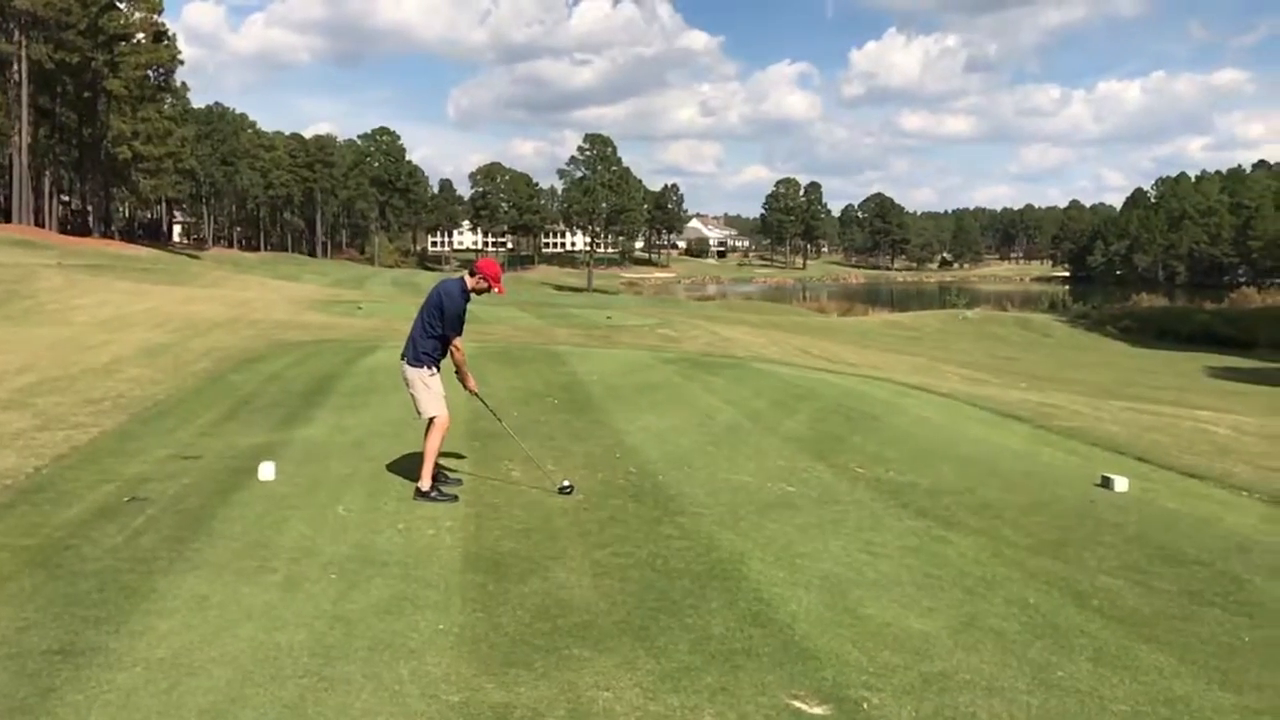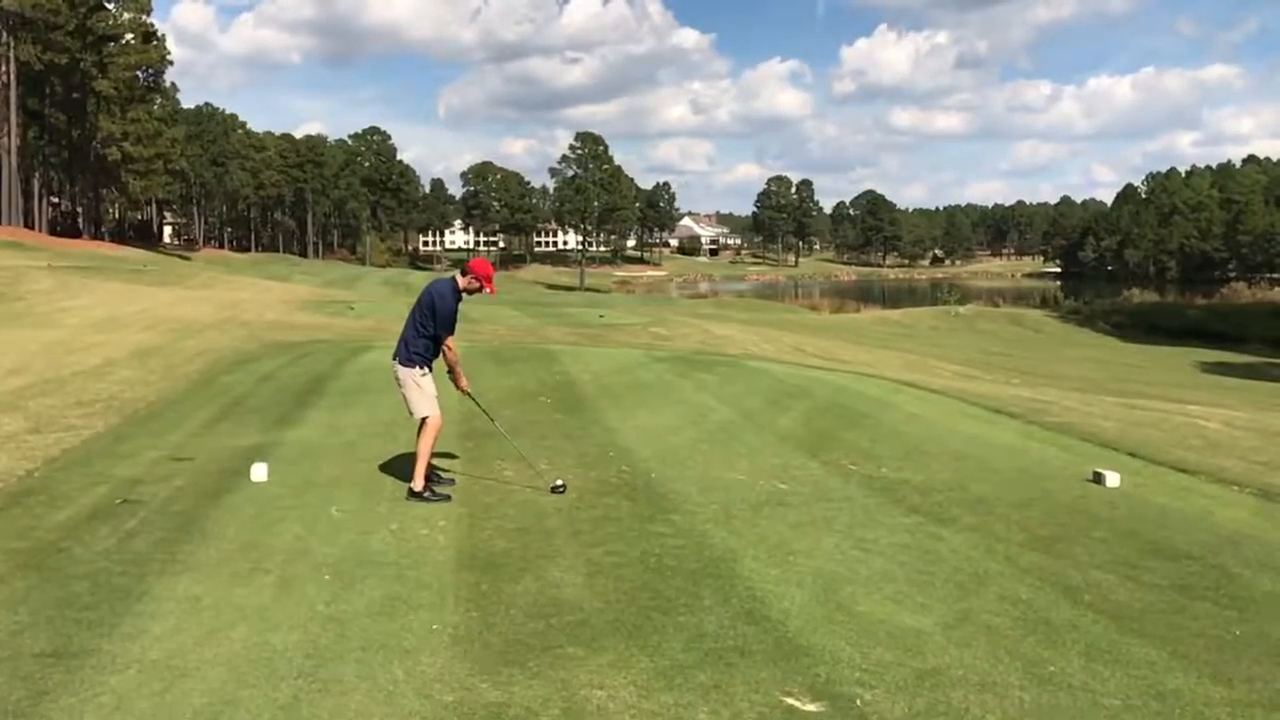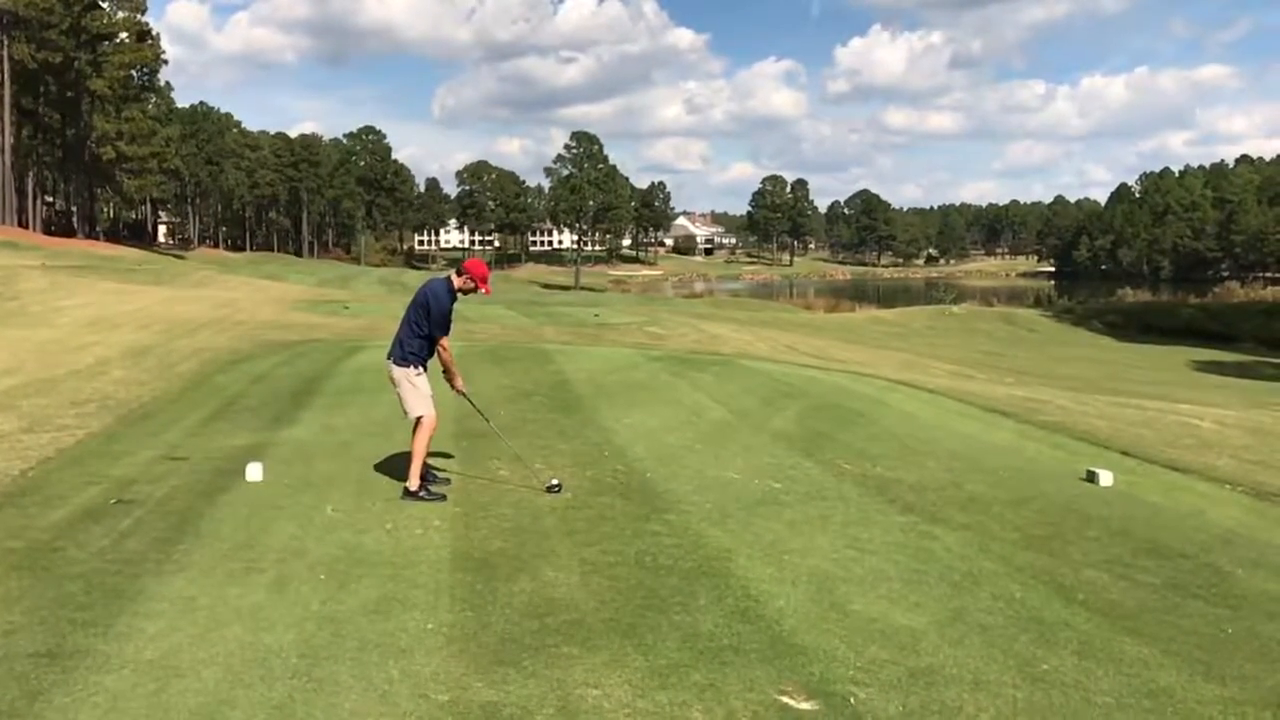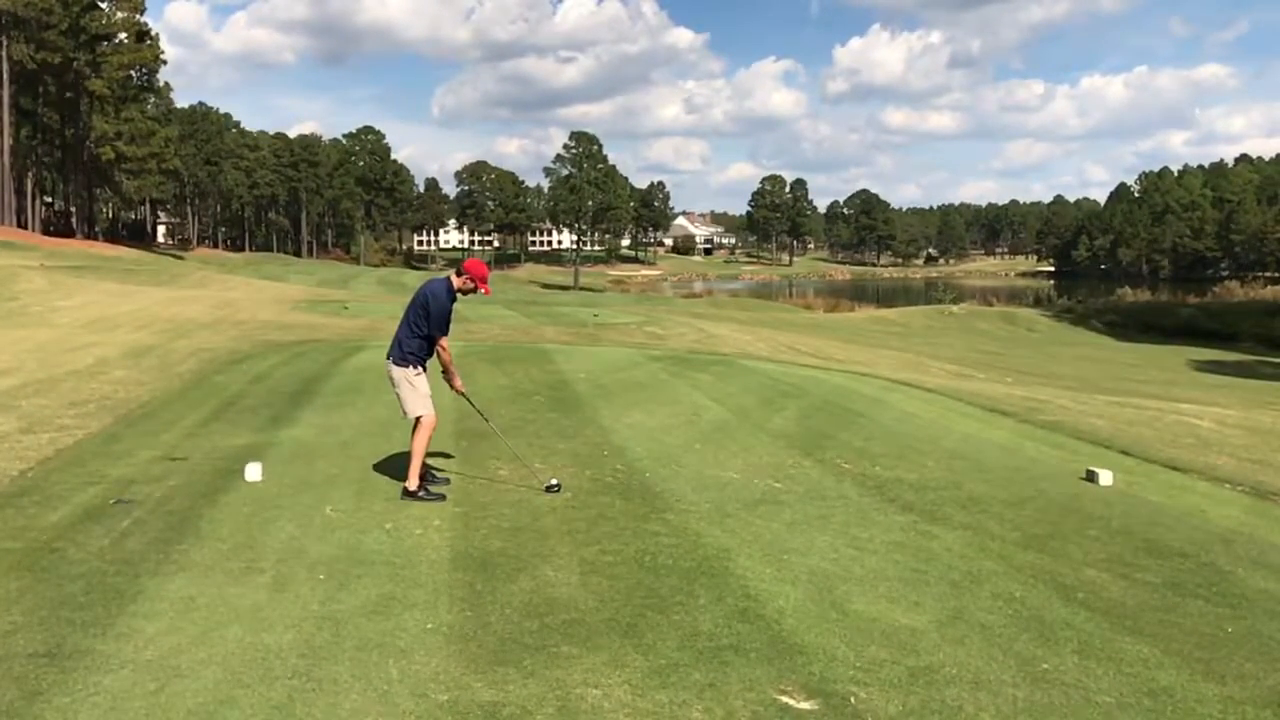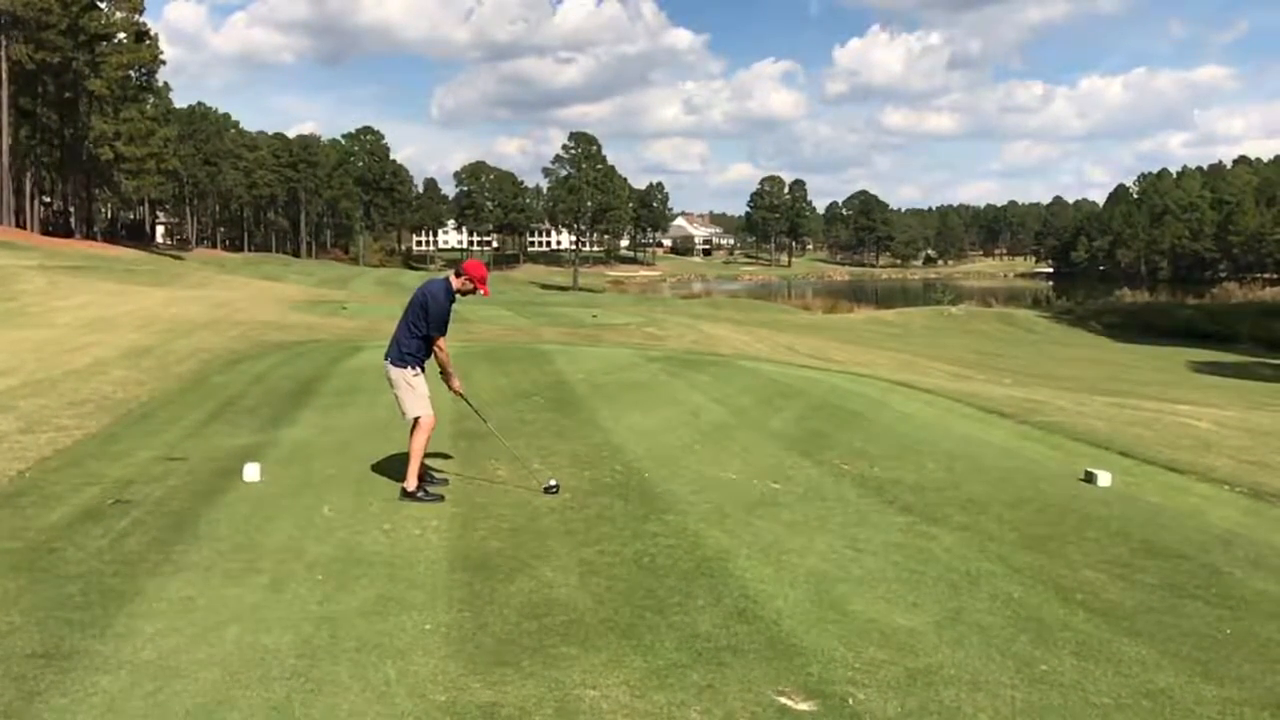
dt=1s
person 1, frame 1
left shoulder: (452, 287)
right shoulder: (454, 296)
right elbow: (454, 345)
left wrist: (462, 372)
right wrist: (466, 377)
left hip: (423, 360)
right hip: (421, 364)
left knee: (435, 418)
right knee: (440, 420)
left ankle: (431, 471)
right ankle: (424, 486)
person 1, frame 2
left shoulder: (444, 287)
right shoulder: (446, 296)
right elbow: (446, 345)
left wrist: (454, 372)
right wrist: (459, 376)
left hip: (415, 361)
right hip: (413, 364)
left knee: (428, 419)
right knee: (433, 421)
left ankle: (425, 472)
right ankle: (417, 486)
person 1, frame 3
left shoulder: (439, 287)
right shoulder: (441, 296)
right elbow: (441, 345)
left wrist: (449, 372)
right wrist: (454, 377)
left hip: (409, 360)
right hip: (407, 363)
left knee: (423, 418)
right knee: (428, 420)
left ankle: (420, 471)
right ankle: (413, 485)
person 1, frame 4
left shoulder: (439, 287)
right shoulder: (440, 296)
right elbow: (441, 345)
left wrist: (448, 372)
right wrist: (453, 377)
left hip: (408, 360)
right hip: (406, 364)
left knee: (422, 418)
right knee: (427, 420)
left ankle: (419, 471)
right ankle: (412, 485)
person 1, frame 5
left shoulder: (438, 287)
right shoulder: (439, 297)
right elbow: (438, 346)
left wrist: (447, 373)
right wrist: (451, 377)
left hip: (407, 361)
right hip: (404, 364)
left knee: (421, 419)
right knee: (426, 421)
left ankle: (418, 472)
right ankle: (410, 486)
